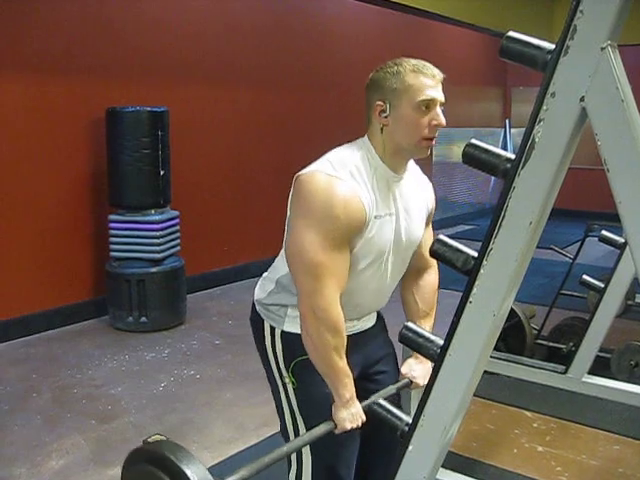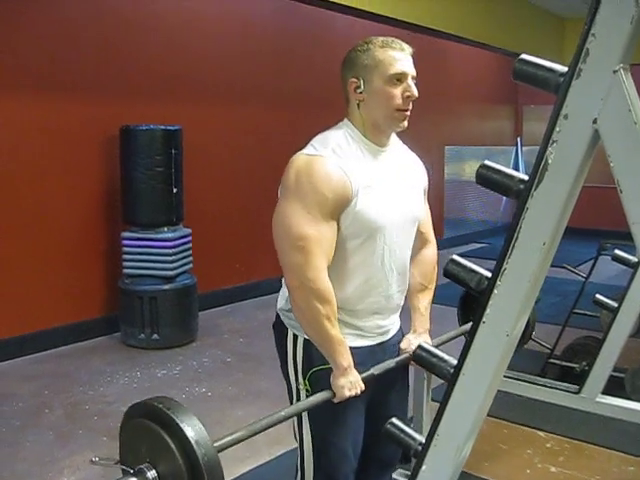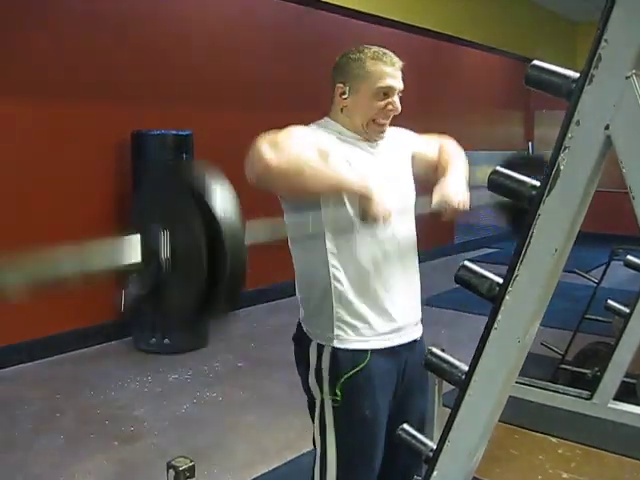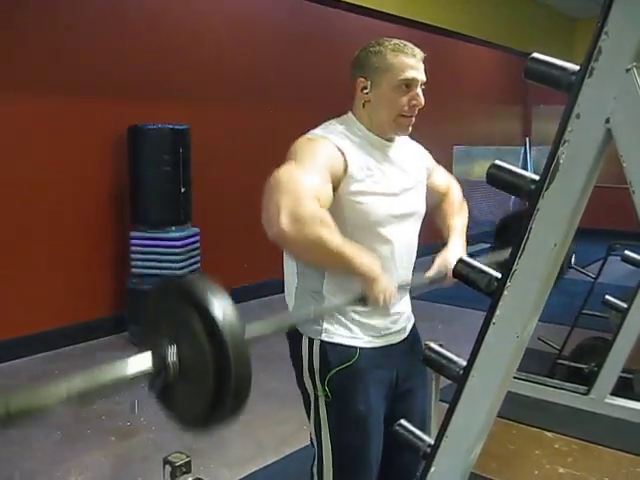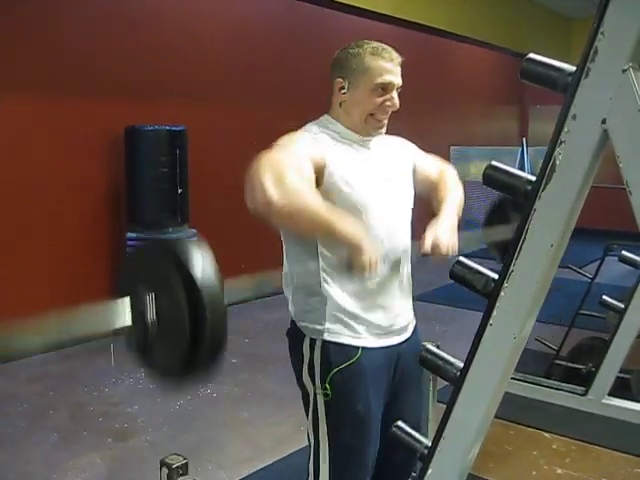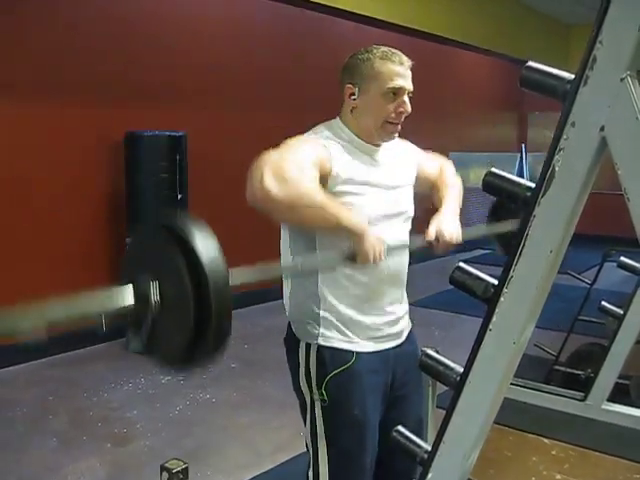
dt=0.7s
person 1, frame 1
left shoulder: (420, 186)
right shoulder: (333, 188)
left elbow: (422, 270)
right elbow: (316, 307)
left wrist: (420, 352)
right wrist: (343, 397)
left hip: (365, 325)
right hip: (296, 330)
left knee: (388, 438)
person 1, frame 2
left shoulder: (410, 163)
right shoulder: (321, 167)
left elbow: (424, 246)
right elbow: (305, 278)
left wrist: (420, 325)
right wrist: (340, 362)
left hip: (388, 339)
right hip: (322, 343)
person 1, frame 3
left shoulder: (398, 144)
right shoulder: (314, 148)
left elbow: (445, 147)
right elbow: (267, 159)
left wrist: (454, 177)
right wrist: (360, 188)
left hip: (407, 338)
right hip: (345, 348)
person 1, frame 4
left shoulder: (412, 152)
right shoulder: (325, 149)
left elbow: (449, 190)
right elbow: (285, 220)
left wrist: (454, 242)
right wrist: (368, 269)
left hip: (401, 335)
right hip: (339, 345)
person 1, frame 5
left shoulder: (396, 148)
right shoulder: (308, 149)
left elbow: (444, 176)
right elbow: (268, 193)
left wrist: (446, 218)
right wrist: (354, 238)
left hip: (401, 335)
right hip: (338, 345)
person 1, frame 6
left shoulder: (402, 153)
right shoulder: (316, 152)
left elbow: (444, 170)
right elbow: (268, 187)
left wrist: (448, 211)
right wrist: (356, 228)
left hip: (399, 339)
right hip: (336, 349)
